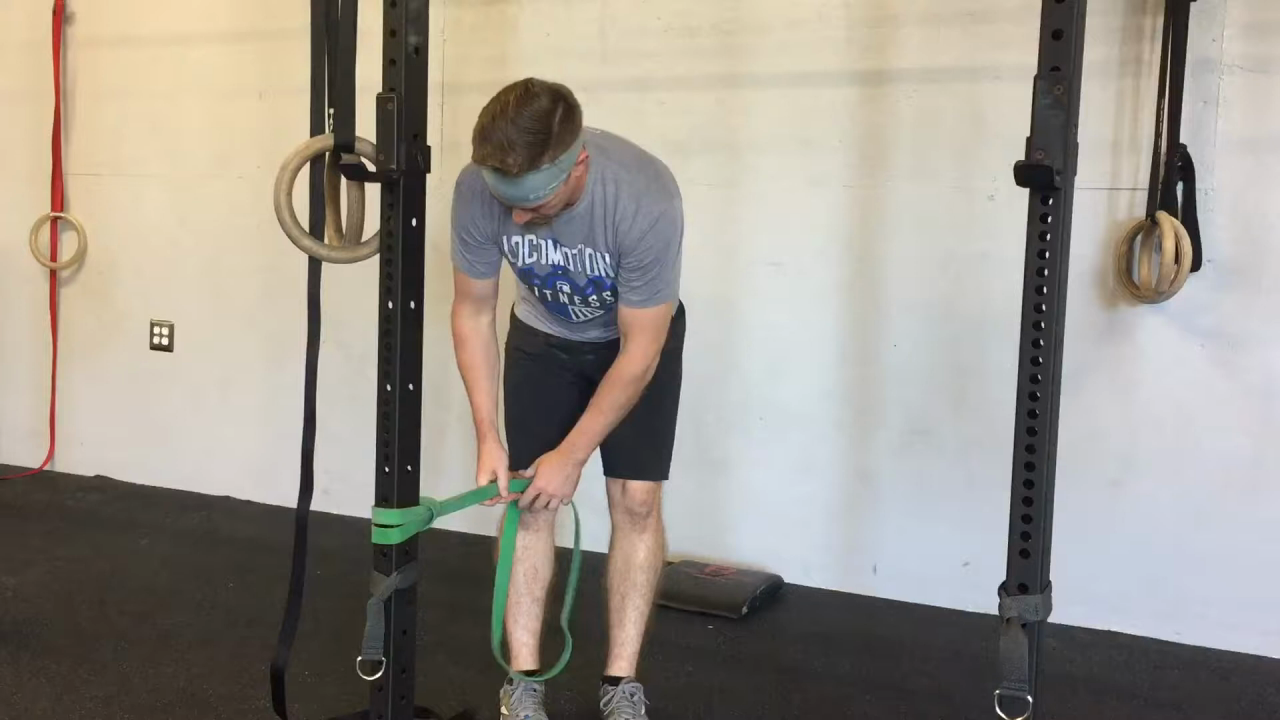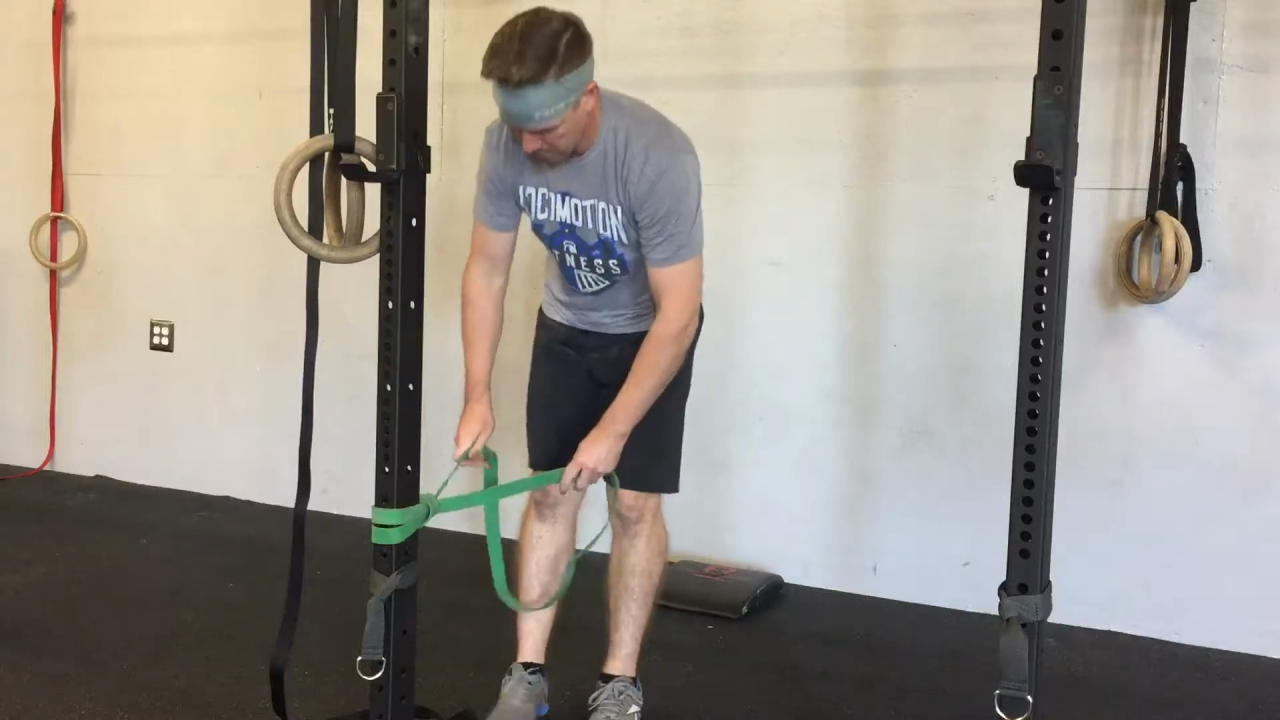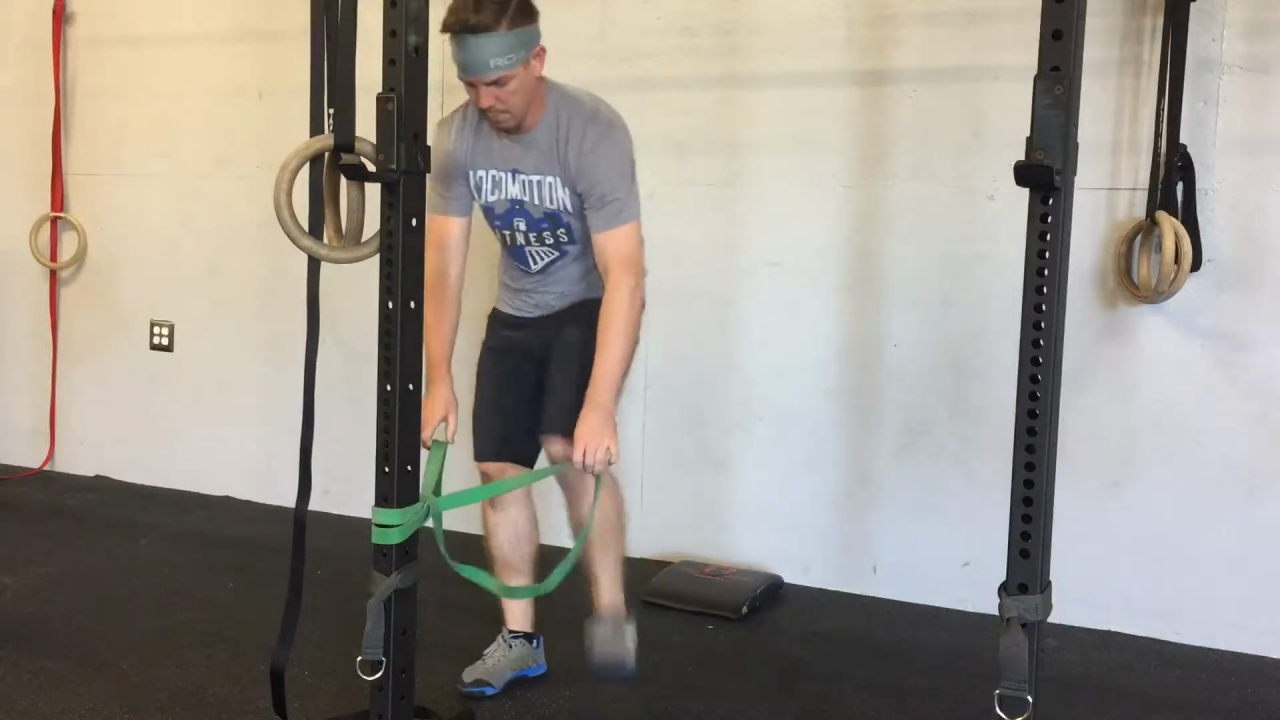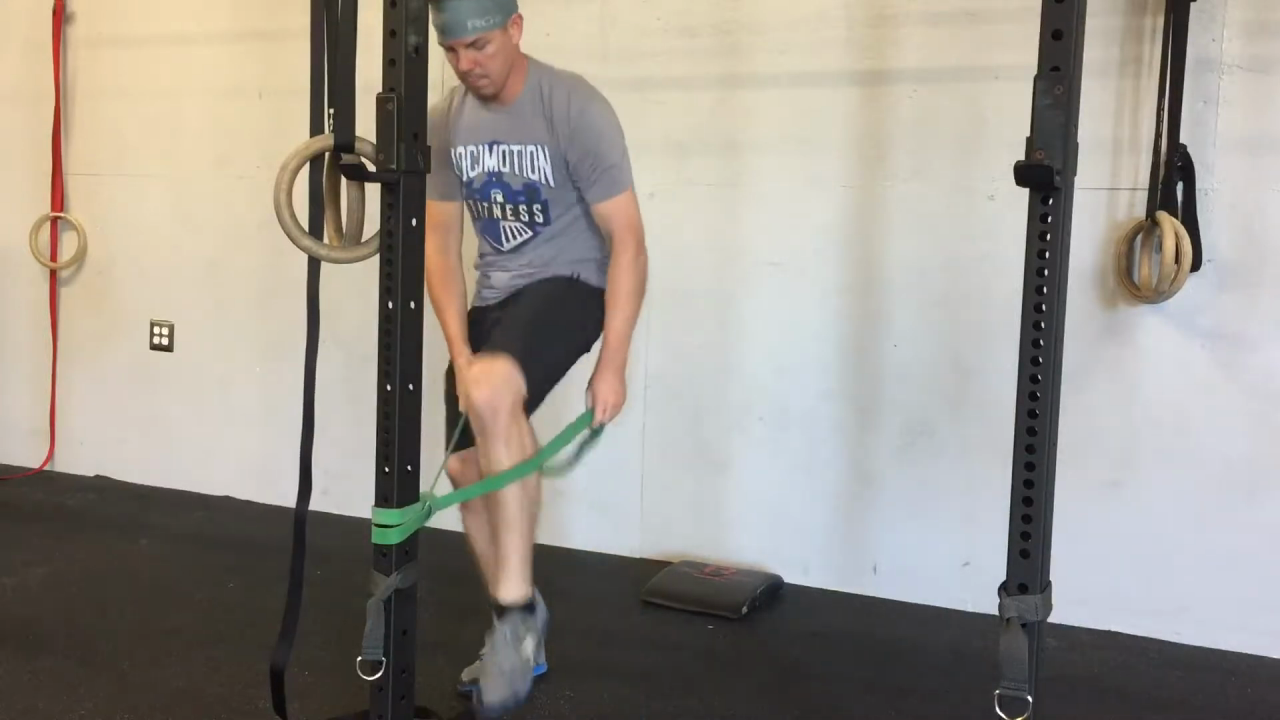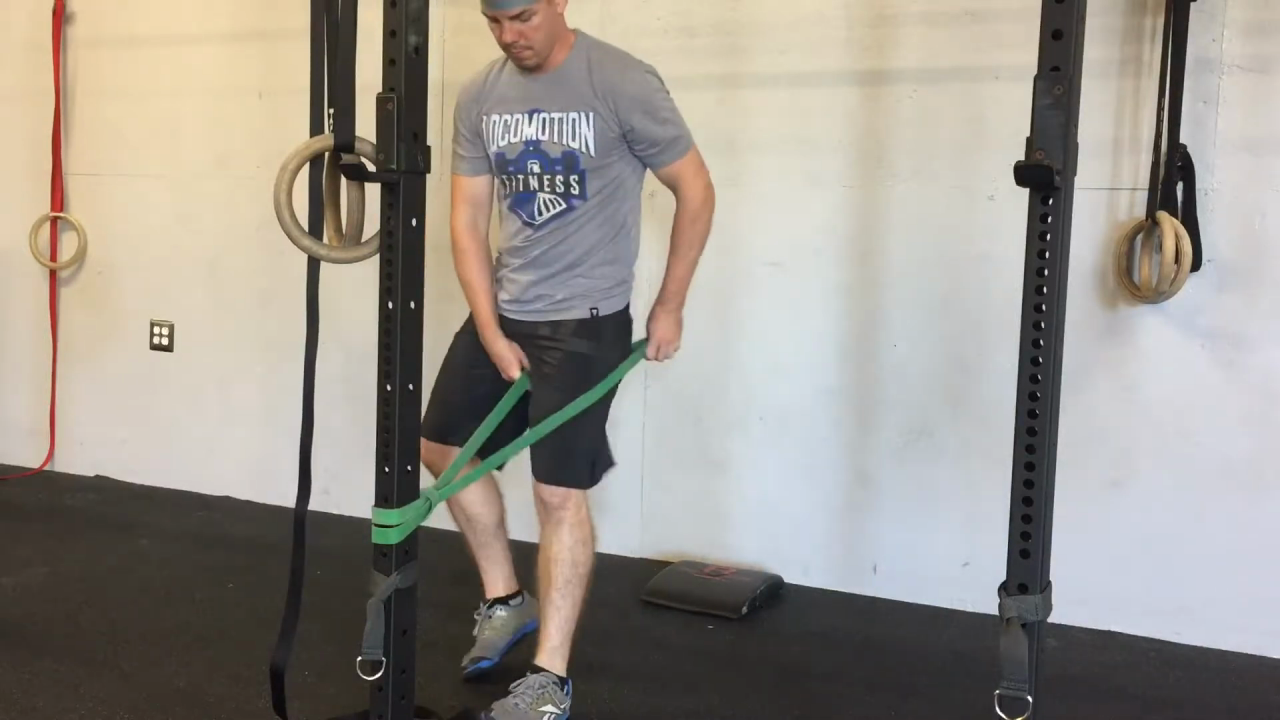
dt=0.7s
person 1, frame 1
left shoulder: (645, 198)
right shoulder: (478, 189)
left elbow: (639, 352)
right elbow: (473, 311)
left wrist: (571, 454)
right wrist: (489, 438)
left hip: (635, 335)
right hip: (542, 335)
left knee: (635, 498)
right knee: (525, 499)
person 1, frame 2
left shoulder: (658, 155)
right shoulder: (505, 143)
left elbow: (677, 315)
right elbow: (486, 270)
left wrist: (613, 431)
right wrist: (477, 397)
left hip: (649, 333)
right hip: (566, 329)
left knee: (635, 503)
right knee: (549, 493)
person 1, frame 3
left shoulder: (594, 132)
right shoulder: (455, 138)
left elbow: (623, 276)
right elbow: (443, 262)
left wrist: (599, 406)
right wrist: (438, 379)
left hip: (589, 304)
right hip: (517, 312)
left knee: (576, 459)
right knee: (499, 470)
left ankle: (610, 611)
right ankle: (520, 638)
person 1, frame 4
left shoulder: (575, 108)
right shoulder: (445, 121)
left elbow: (625, 241)
right elbow: (441, 243)
left wrist: (613, 364)
right wrist: (460, 358)
left hip: (569, 289)
right hip: (497, 299)
left knee: (494, 397)
right knee: (468, 463)
left ankle: (517, 607)
right ankle: (520, 641)
person 1, frame 5
left shoulder: (623, 85)
right shoulder: (480, 95)
left elbow: (696, 192)
right elbow: (467, 220)
left wrist: (669, 305)
right wrist: (490, 331)
left hip: (584, 321)
right hip: (503, 313)
left knee: (558, 492)
right knee: (443, 448)
right ankle: (505, 600)
